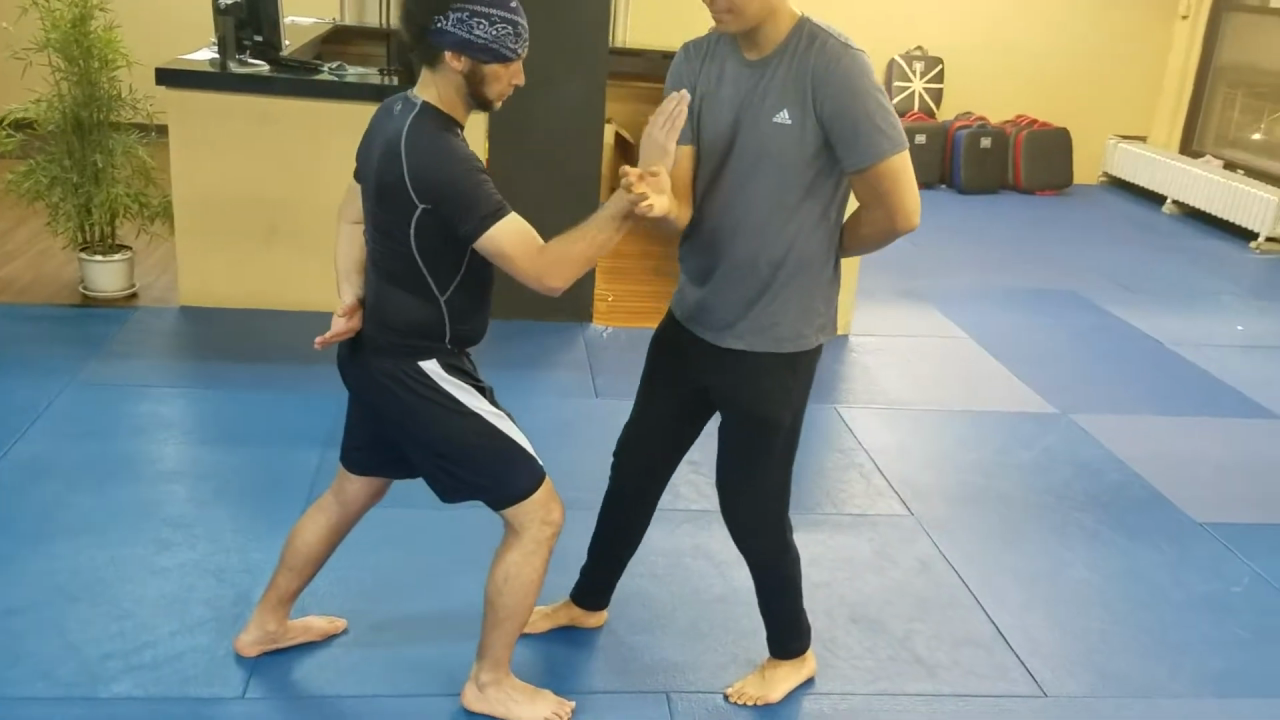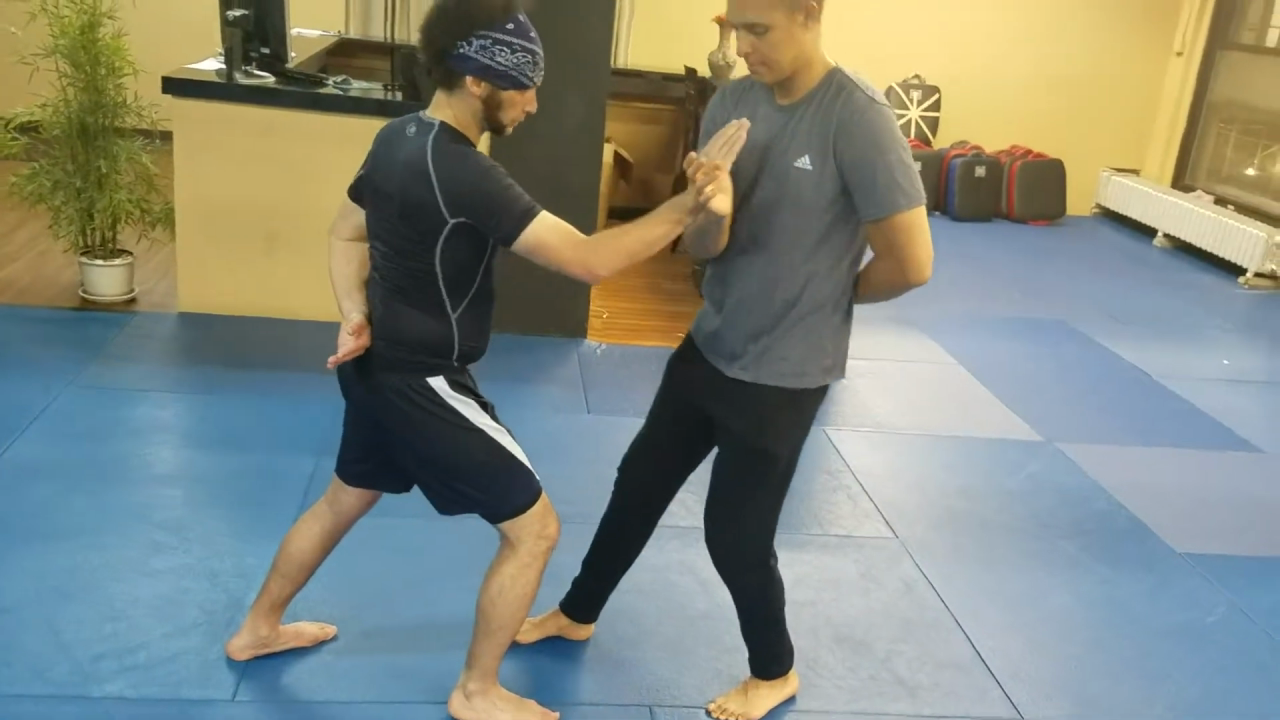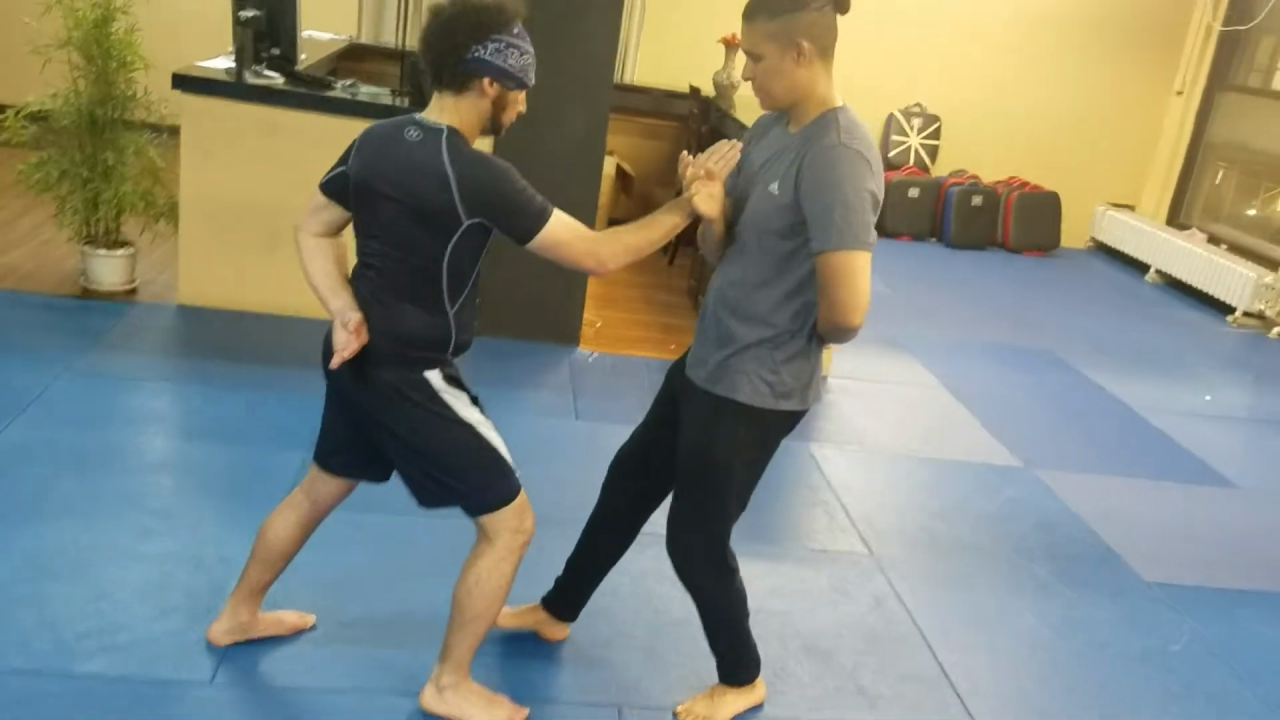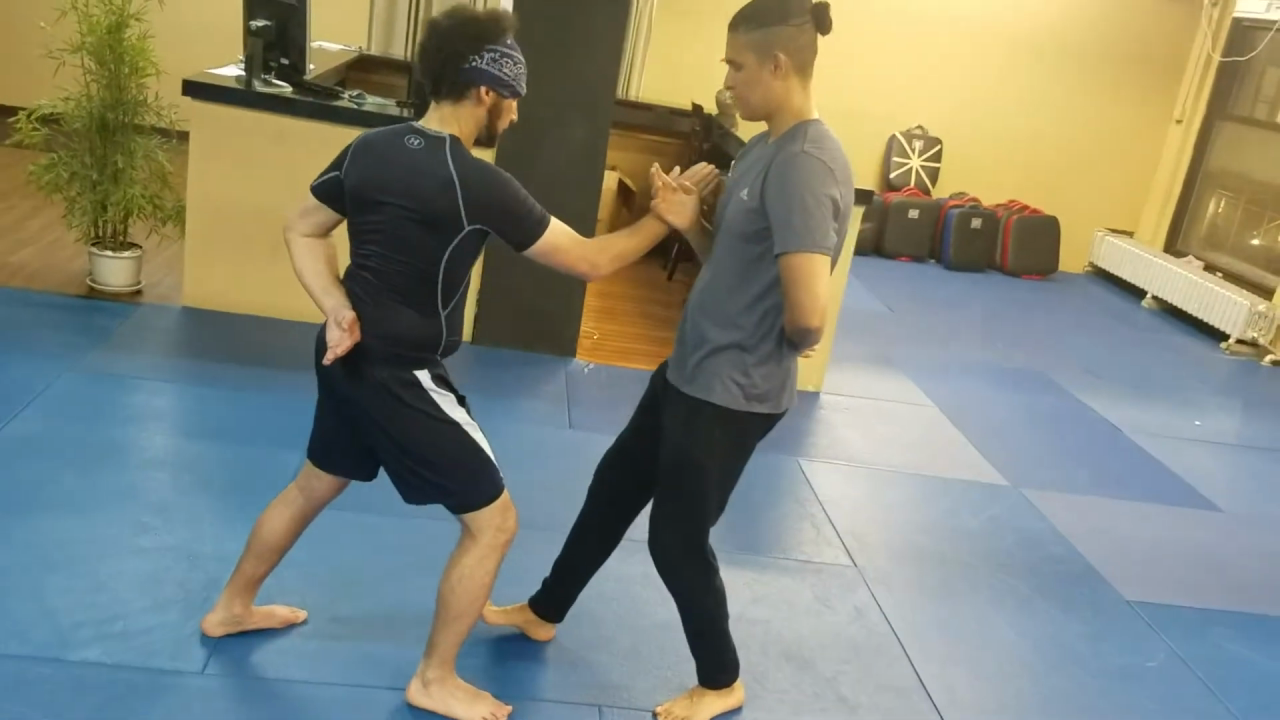
dt=0.4s
person 1, frame 1
left shoulder: (396, 117)
right shoulder: (439, 158)
left elbow: (355, 217)
right elbow: (547, 271)
left wrist: (352, 300)
right wrist: (633, 190)
left hip: (379, 353)
right hip: (420, 369)
left knee: (352, 491)
right knee: (538, 514)
left ankle: (265, 623)
person 1, frame 2
left shoulder: (396, 139)
right shoulder: (464, 175)
left elbow: (347, 235)
right elbow: (590, 260)
left wrist: (355, 317)
right wrist: (691, 201)
left hip: (378, 367)
right hip: (424, 385)
left knee: (344, 499)
right knee: (534, 528)
left ankle: (257, 628)
person 1, frame 3
left shoulder: (375, 141)
right shoulder: (477, 177)
left elbow: (314, 230)
right elbow: (598, 254)
left wrist: (345, 313)
right wrist: (687, 204)
left hip: (360, 360)
right hip: (412, 378)
left knee: (320, 488)
right knee: (509, 524)
left ankle: (237, 615)
person 1, frame 4
left shoulder: (368, 148)
right shoulder: (476, 185)
left elbow: (302, 231)
right elbow: (588, 260)
left wrist: (338, 310)
right wrist: (663, 218)
left hip: (347, 356)
right hip: (401, 375)
left knee: (314, 484)
right knee: (492, 522)
left ankle: (232, 607)
person 2, frame 1
left shoulder: (832, 67)
right shoulder: (695, 62)
left elbow: (898, 211)
right elbow: (682, 204)
left wrist: (809, 251)
right wrist: (659, 201)
left hip: (775, 338)
right hip: (692, 318)
left knee: (751, 505)
right knee: (636, 462)
left ankle: (793, 653)
right ankle: (588, 601)
person 2, frame 2
left shoulder: (858, 120)
right shoulder: (731, 103)
left elbow: (911, 264)
right elbow: (704, 247)
left wrist: (826, 293)
right wrist: (710, 214)
left hip: (782, 372)
right hip: (708, 347)
left knee: (735, 534)
right knee: (640, 481)
right ankle: (577, 613)
person 2, frame 3
left shoulder: (837, 155)
right shoulder: (767, 131)
left elbow: (847, 310)
right elbow: (721, 254)
left wrist: (798, 334)
right wrist: (708, 214)
left hip: (755, 388)
right hip: (705, 362)
left knee: (694, 538)
right knee: (627, 484)
right ankle: (556, 610)
person 2, frame 4
left shoulder: (806, 164)
right shoulder: (761, 147)
left elbow: (807, 313)
left wrist: (786, 344)
right wrist: (686, 223)
left hip: (733, 392)
right hip: (690, 369)
left knee: (676, 538)
right knee: (613, 487)
right ankle: (543, 612)
